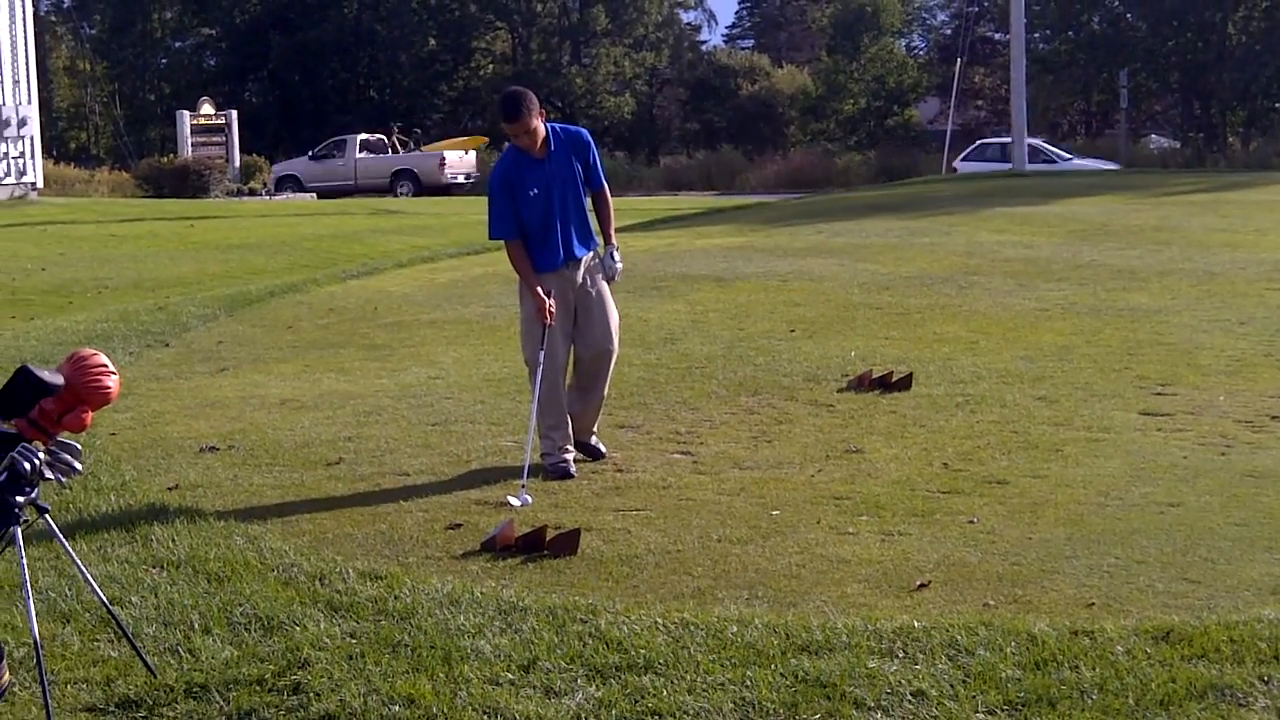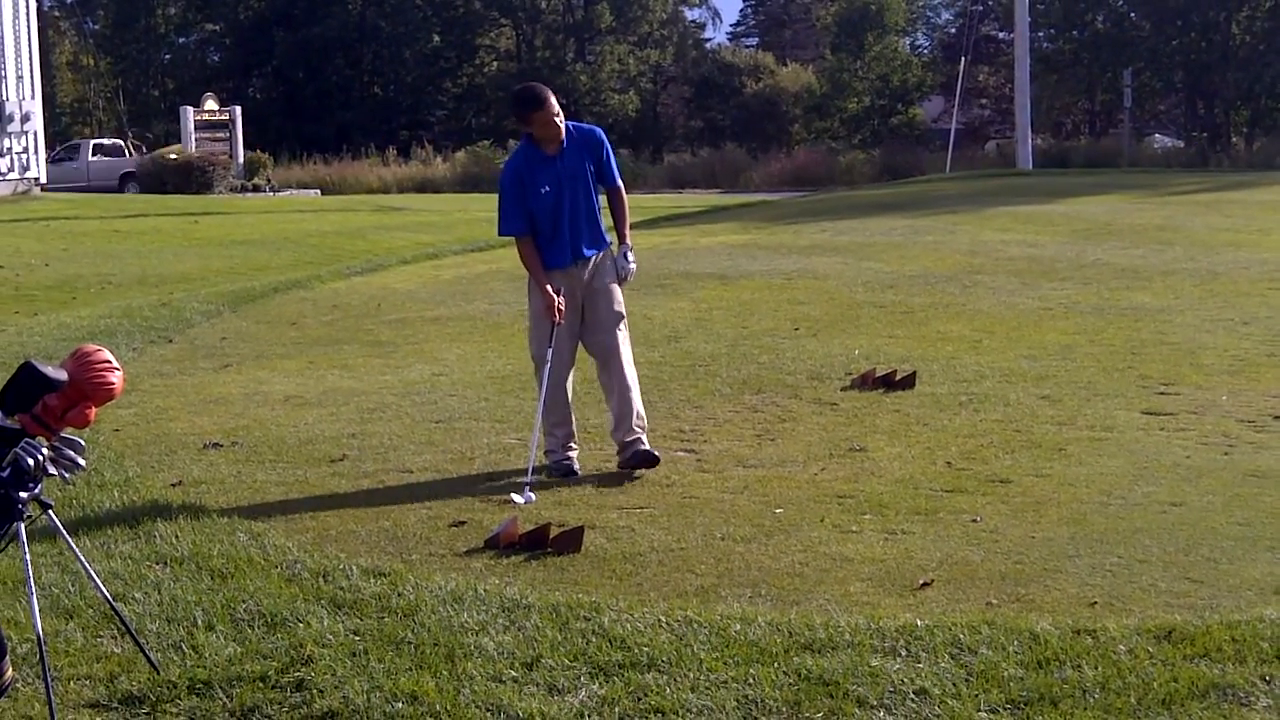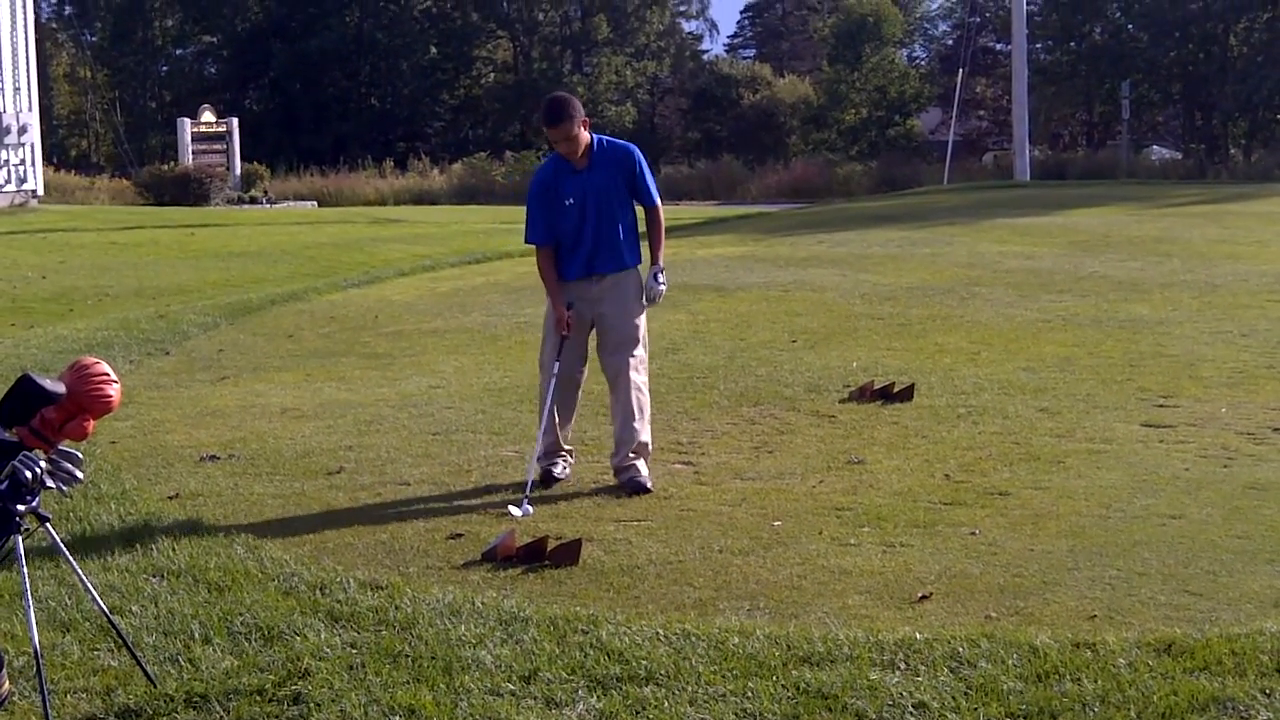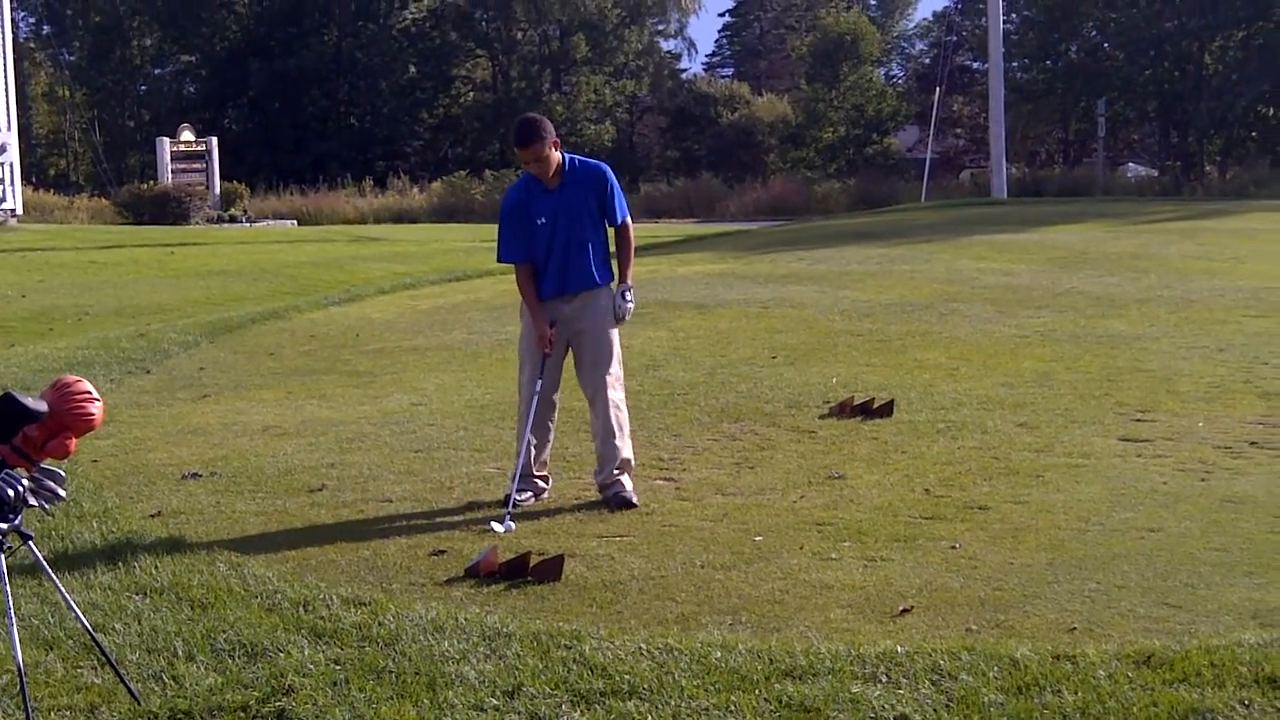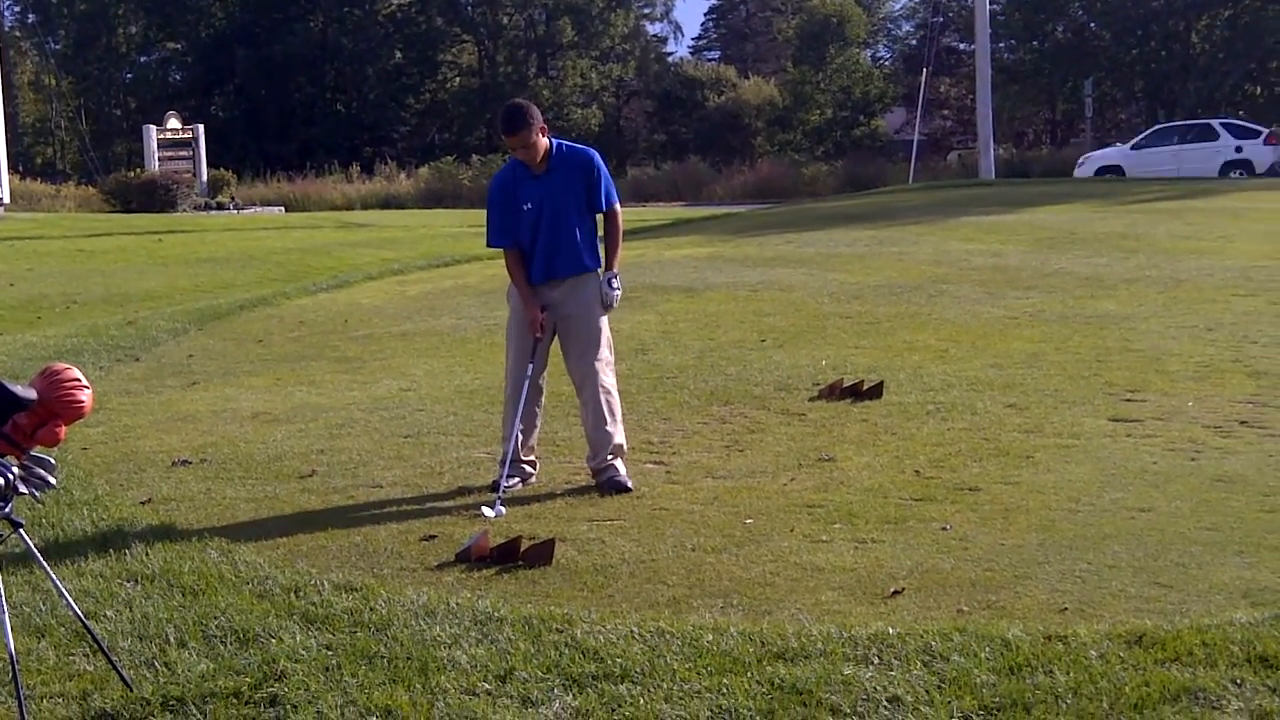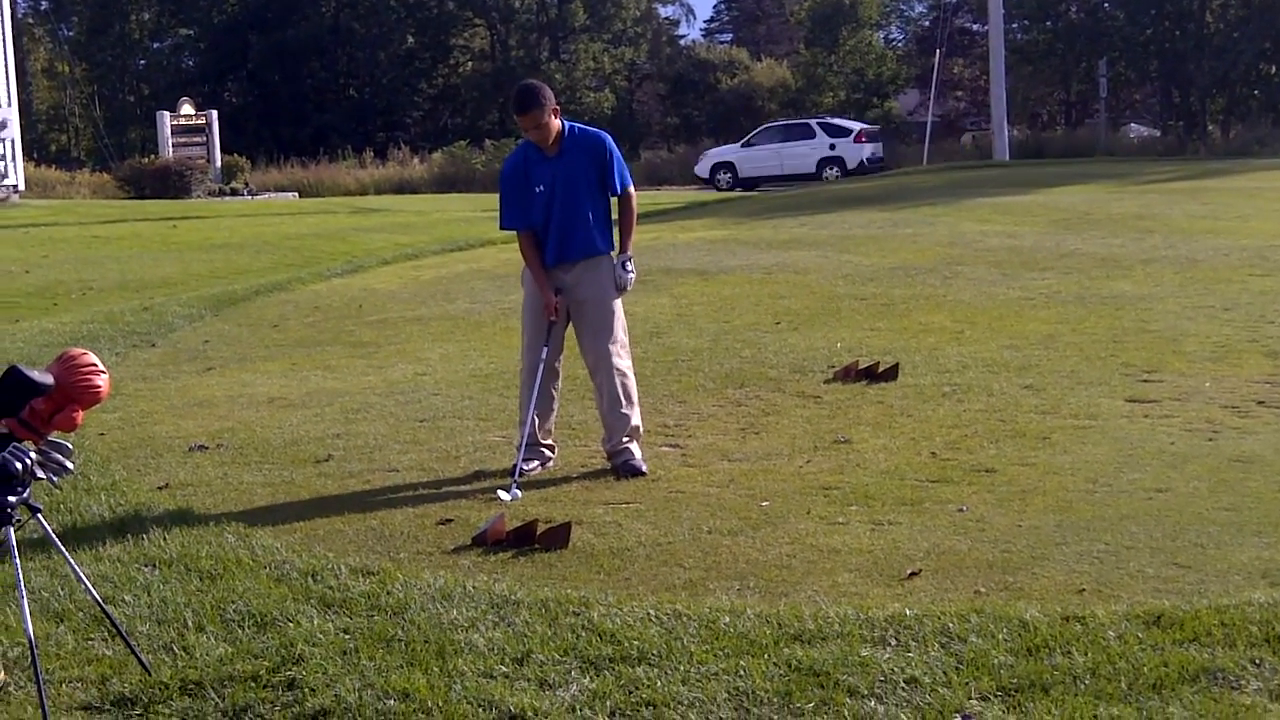
dt=0.5s
person 1, frame 1
left shoulder: (578, 141)
right shoulder: (504, 173)
left elbow: (599, 192)
right elbow: (511, 239)
left wrist: (610, 245)
right wrist: (535, 290)
left hip: (587, 262)
right hip: (542, 275)
left knee: (602, 346)
right knee: (549, 364)
left ankle: (581, 428)
right ankle: (556, 449)
person 1, frame 2
left shoulder: (592, 140)
right shoulder: (516, 170)
left elbow: (615, 191)
right elbow: (522, 237)
left wrist: (625, 246)
right wrist: (544, 288)
left hip: (598, 261)
right hip: (552, 274)
left knee: (615, 350)
right knee: (554, 364)
left ankle: (632, 440)
right ankle: (560, 449)
person 1, frame 3
left shoulder: (626, 157)
right shoulder: (544, 179)
left elbow: (653, 209)
right elbow: (544, 247)
left wrist: (657, 267)
right wrist: (557, 301)
left hip: (621, 279)
right hip: (569, 286)
left knee: (627, 372)
right knee: (558, 373)
left ankle: (631, 463)
right ankle: (554, 457)
person 1, frame 4
left shoulder: (597, 176)
right shoulder: (516, 199)
left elbow: (622, 227)
right elbow: (522, 265)
left wrist: (624, 285)
right wrist: (538, 318)
left hip: (594, 298)
right hip: (543, 304)
left knee: (606, 389)
right knee: (536, 393)
left ankle: (615, 478)
right ankle: (532, 477)
person 1, frame 5
left shoulder: (585, 162)
right shoulder: (503, 184)
left elbow: (612, 214)
right elbow: (510, 249)
left wrist: (611, 272)
right wrist: (529, 303)
left hip: (581, 283)
right hip: (529, 289)
left knee: (595, 375)
right knee: (521, 378)
left ankle: (608, 462)
right ankle: (519, 463)
person 1, frame 6
left shoulder: (597, 144)
right shoulder: (515, 166)
left elbow: (627, 197)
right elbow: (523, 233)
left wrist: (625, 255)
right wrist: (544, 286)
left hip: (595, 266)
right hip: (543, 272)
left knee: (610, 358)
right knee: (538, 362)
left ankle: (623, 445)
right ankle: (536, 445)
